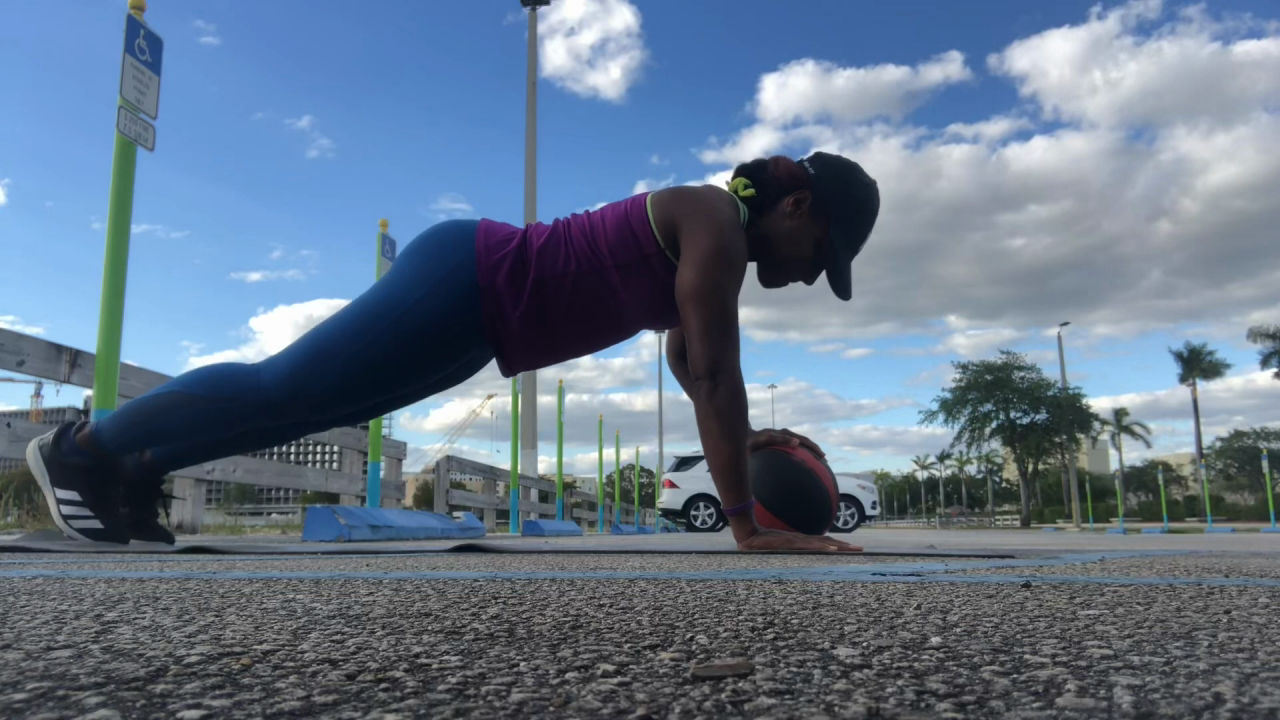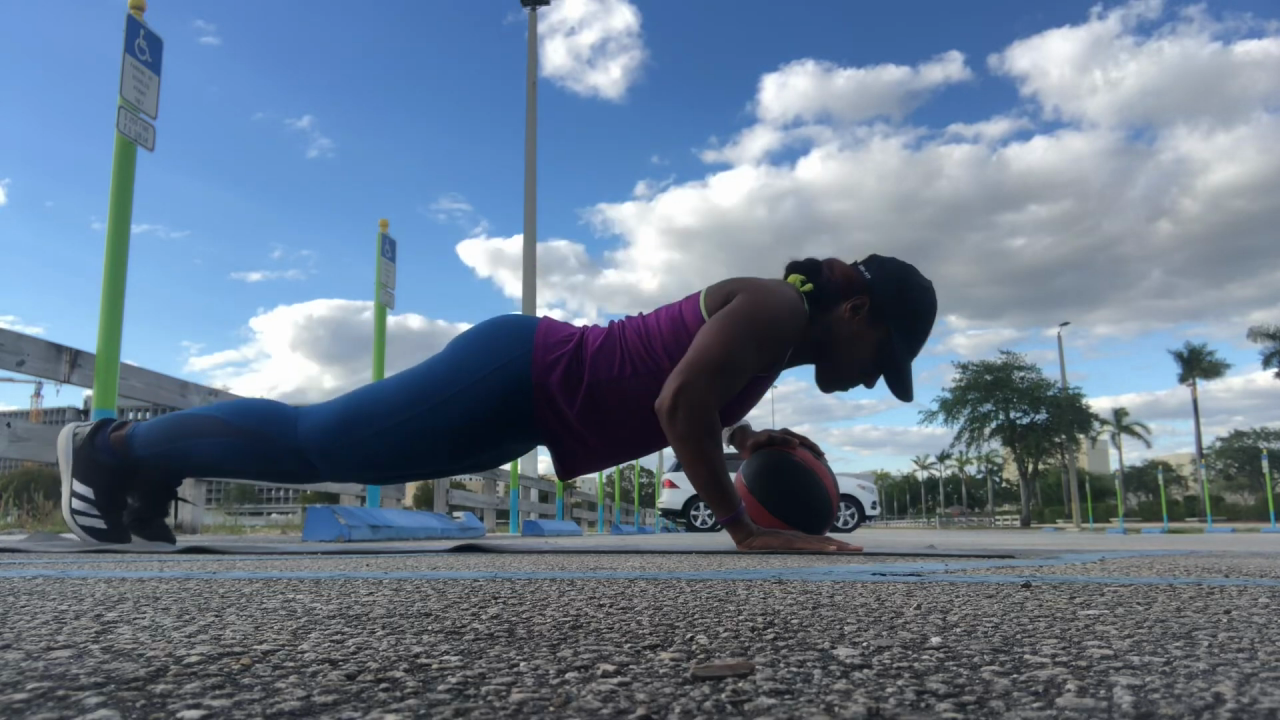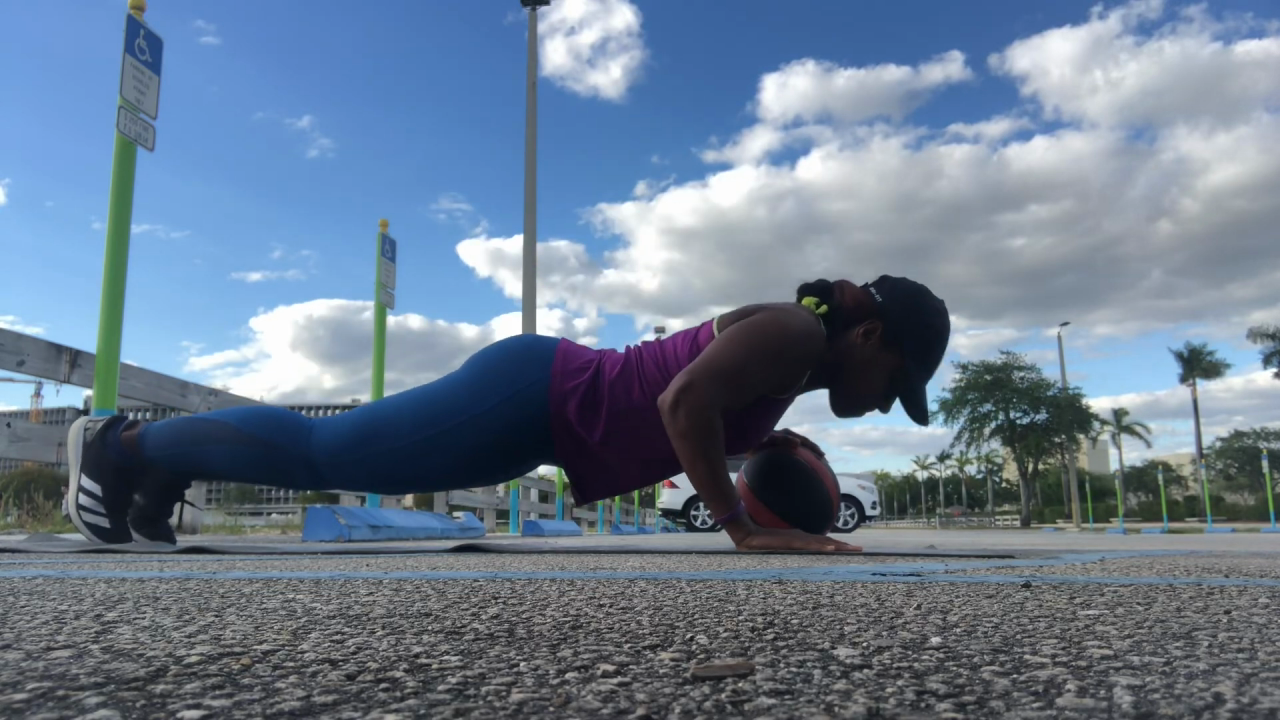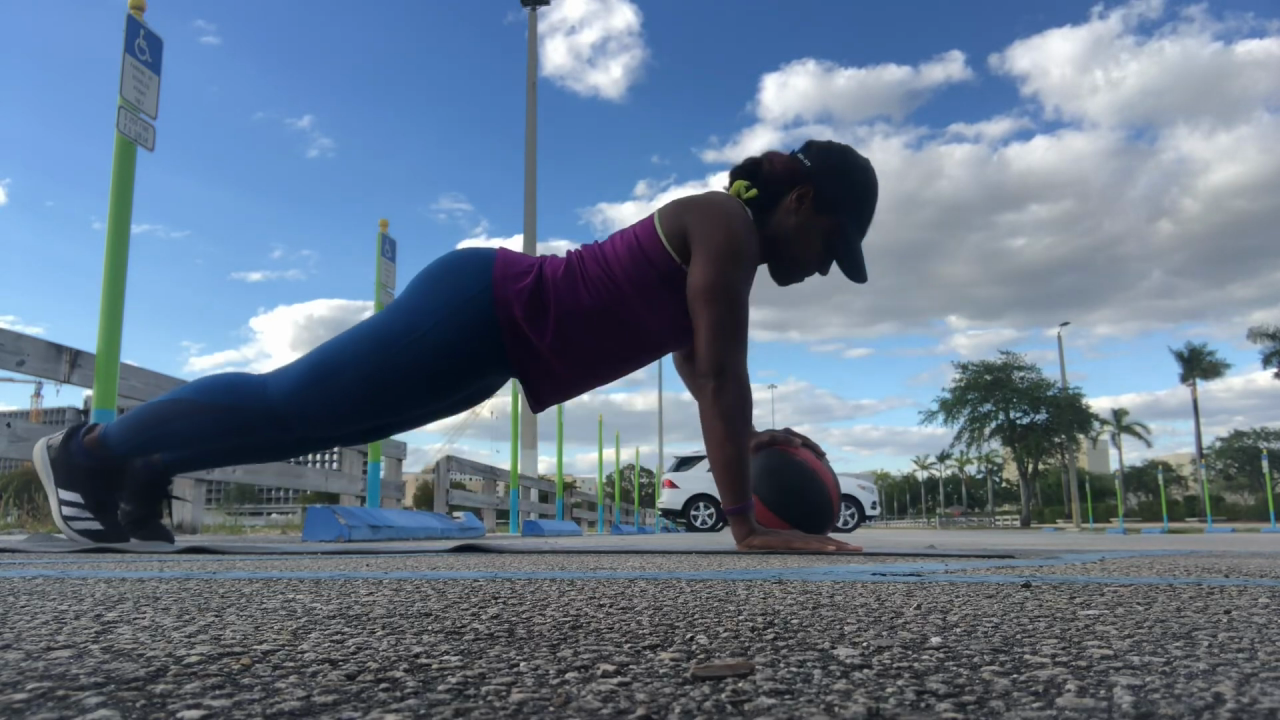
dt=0.5s
person 1, frame 1
left shoulder: (716, 240)
right shoulder: (718, 222)
left elbow: (687, 361)
right elbow: (715, 373)
left wrist: (743, 438)
right wrist: (746, 525)
left hip: (477, 310)
right hip: (463, 285)
left knee: (309, 405)
right knee: (281, 393)
left ankle: (140, 473)
right ankle: (80, 448)
person 1, frame 2
left shoulder: (772, 326)
right shoulder: (781, 312)
right elbow: (677, 401)
left wrist: (743, 434)
right wrist: (745, 528)
left hip: (531, 386)
right hip: (515, 380)
left knee: (320, 439)
right knee: (305, 441)
left ankle: (150, 471)
right ankle: (110, 447)
person 1, frame 3
left shoulder: (786, 352)
right shoulder: (796, 334)
right elbow: (680, 403)
left wrist: (759, 441)
right wrist: (742, 525)
left hip: (549, 401)
right hip: (532, 402)
left knee: (331, 449)
right knee: (316, 449)
left ankle: (159, 469)
right ankle: (123, 444)
person 1, frame 4
left shoulder: (725, 248)
right shoulder: (727, 226)
left elbow: (695, 365)
right elbow: (720, 377)
left wrist: (744, 439)
right wrist: (744, 522)
left hip: (489, 334)
right hip: (475, 312)
left knee: (302, 417)
right knee: (284, 404)
left ankle: (141, 473)
right ankle: (86, 450)
